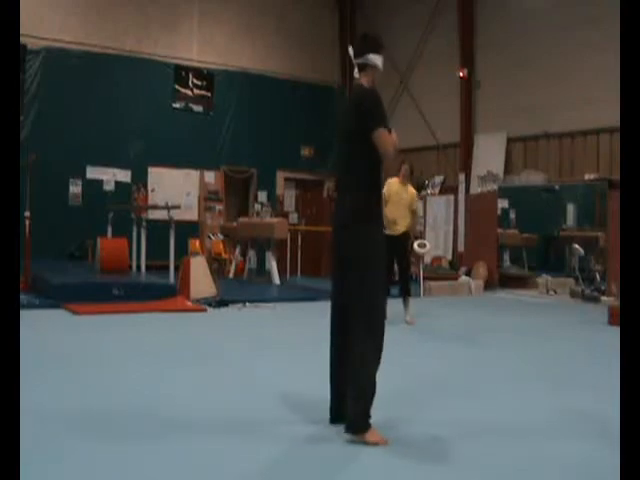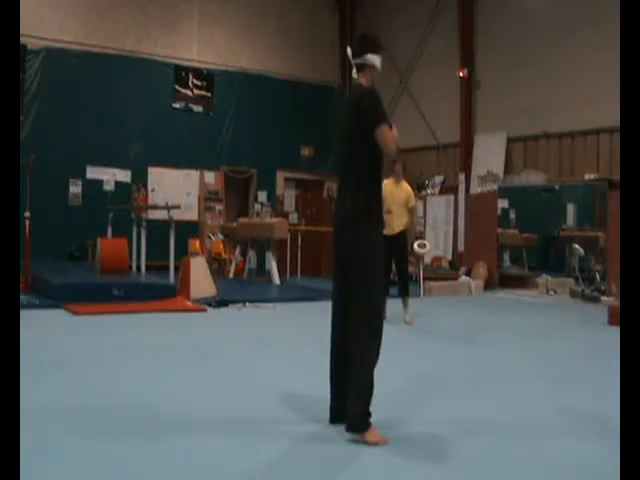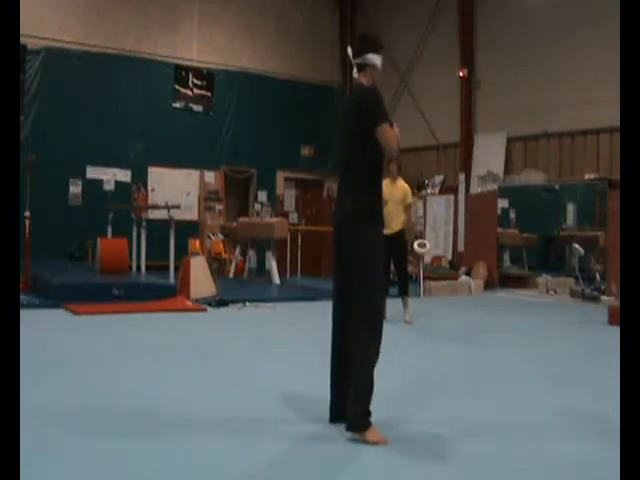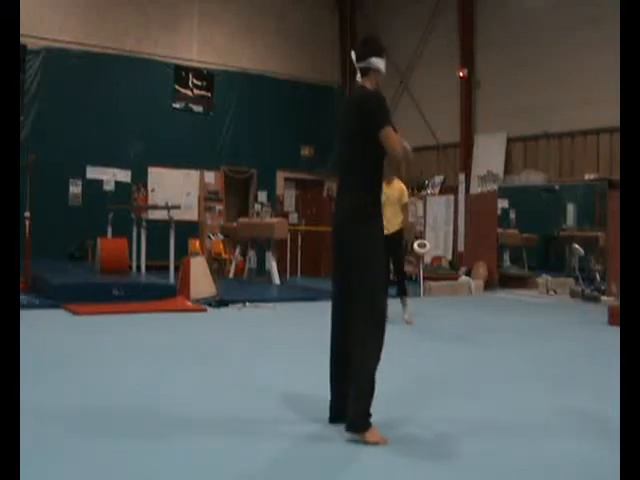
dt=0.1s
person 1, frame 1
left shoulder: (352, 101)
right shoulder: (368, 97)
right elbow: (386, 152)
right wrist: (394, 139)
left hip: (344, 218)
right hip: (363, 220)
left knee: (344, 313)
right knee: (368, 318)
left ankle: (340, 409)
right ankle: (358, 420)
person 1, frame 2
left shoulder: (351, 101)
right shoulder: (367, 96)
right elbow: (389, 149)
right wrist: (395, 135)
left hip: (345, 218)
right hip: (363, 220)
left knee: (345, 313)
right knee: (367, 317)
left ankle: (340, 409)
right ankle: (358, 420)
person 1, frame 3
left shoulder: (351, 101)
right shoulder: (368, 95)
right elbow: (390, 147)
right wrist: (396, 135)
left hip: (345, 217)
right hip: (363, 219)
left knee: (346, 312)
right knee: (368, 316)
left ankle: (340, 408)
right ankle: (358, 418)
person 1, frame 4
left shoulder: (351, 104)
right shoulder: (371, 99)
right elbow: (395, 150)
right wrist: (404, 145)
left hip: (344, 218)
right hip: (362, 220)
left knee: (345, 313)
right knee: (369, 316)
left ankle: (340, 409)
right ankle: (358, 419)
person 2, frame 1
left shoulder: (412, 193)
right shoulder: (389, 184)
left elbow: (414, 216)
right elbow: (382, 204)
left wrist: (411, 239)
right wrist: (385, 219)
left hip: (403, 235)
right hip: (387, 234)
left knee: (404, 272)
right knee: (386, 271)
left ankle: (407, 312)
person 2, frame 2
left shoulder: (408, 190)
right shoulder: (384, 185)
left elbow: (411, 214)
left wrist: (409, 237)
right wrist: (383, 212)
left hip: (400, 234)
right hip: (385, 234)
left knee: (403, 272)
right knee: (385, 271)
left ankle: (406, 312)
person 2, frame 3
left shoulder: (404, 187)
right shoulder: (381, 184)
left elbow: (408, 212)
left wrist: (407, 234)
left hip: (398, 233)
right hip: (383, 233)
left knee: (402, 271)
right knee: (383, 271)
left ankle: (406, 311)
person 2, frame 4
left shoulder: (401, 187)
left elbow: (405, 211)
left wrist: (403, 231)
left hip: (396, 233)
right hip: (382, 233)
left knee: (399, 271)
left ankle: (405, 311)
